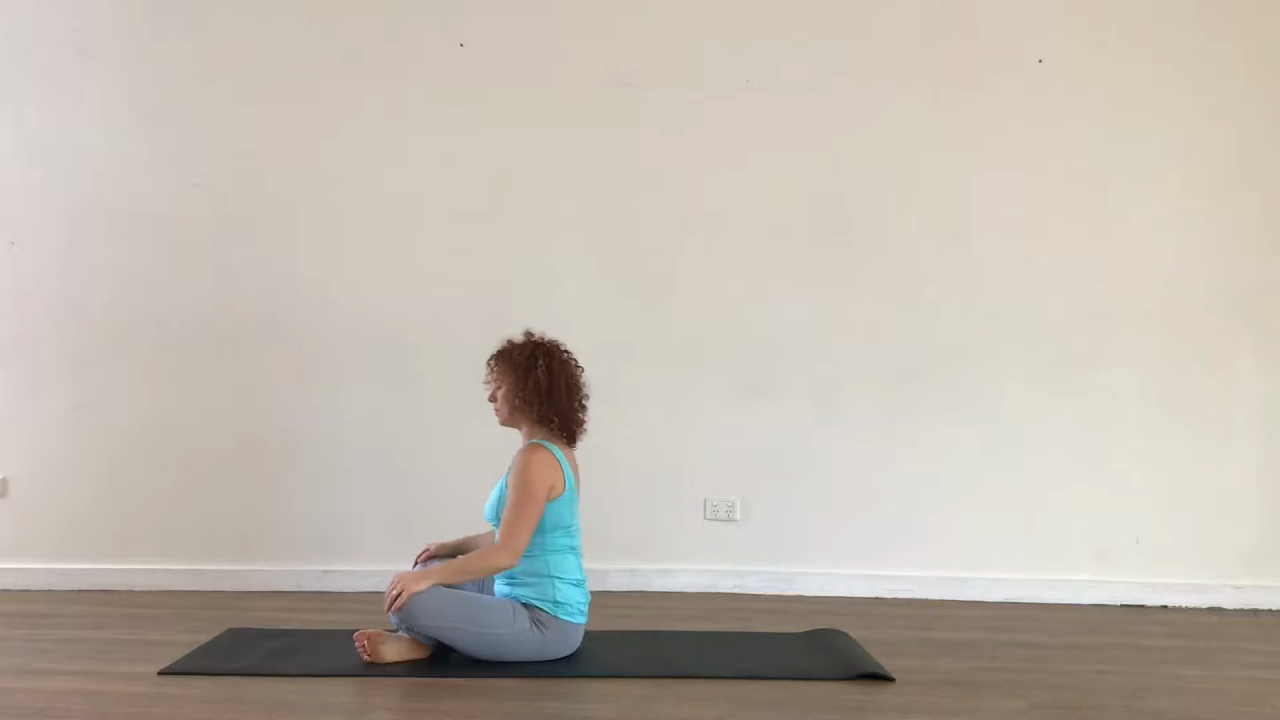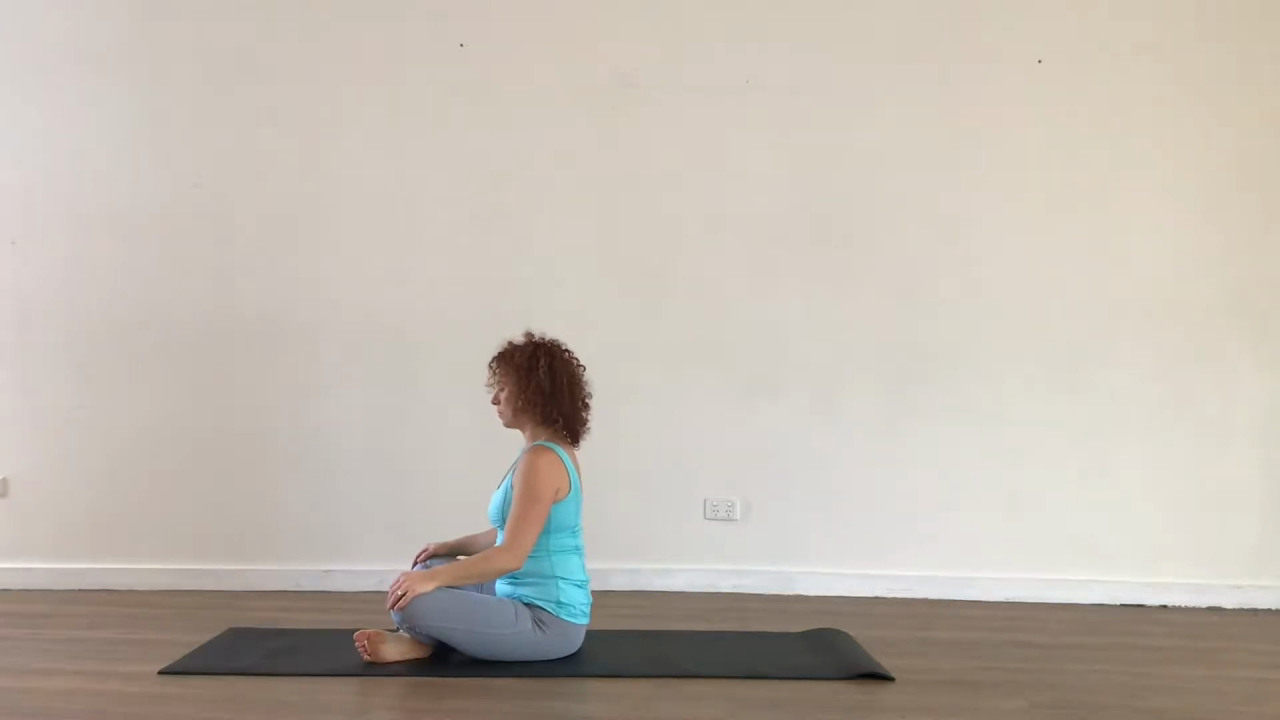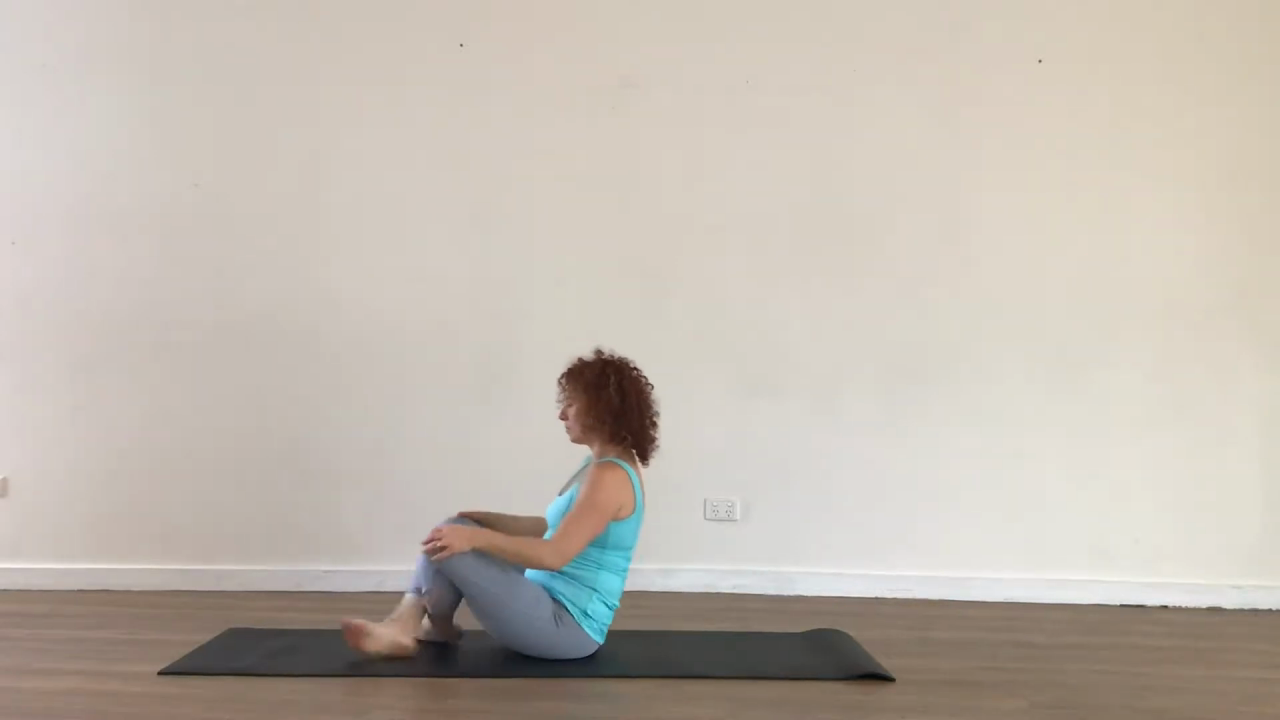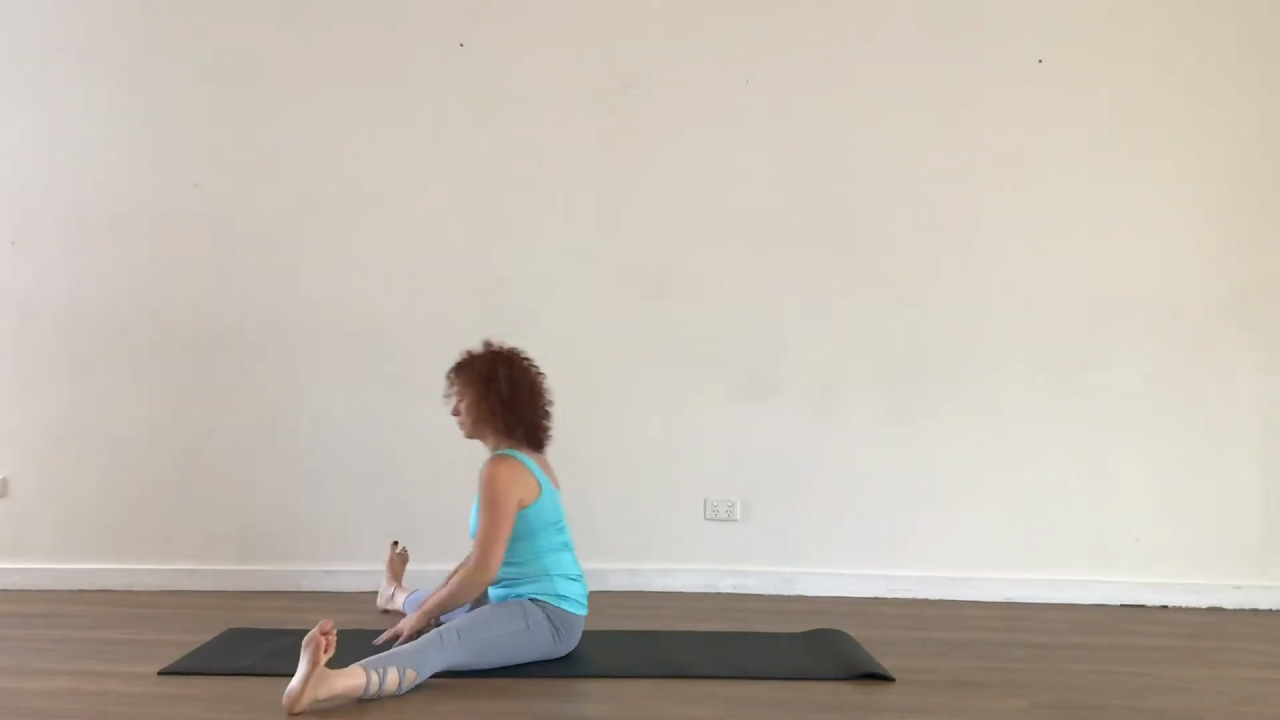
dt=1s
person 1, frame 1
left shoulder: (536, 458)
right shoulder: (548, 451)
left elbow: (506, 554)
left wrist: (426, 578)
right wrist: (452, 547)
left hip: (545, 622)
right hip: (529, 601)
left knee: (409, 601)
right knee: (429, 569)
left ankle: (419, 643)
person 1, frame 2
left shoulder: (541, 461)
right shoulder: (552, 452)
left elbow: (511, 556)
right elbow: (512, 535)
left wrist: (434, 578)
right wrist: (451, 547)
left hip: (547, 622)
right hip: (533, 601)
left knee: (412, 600)
right knee: (430, 566)
left ankle: (419, 642)
person 1, frame 3
left shoulder: (609, 477)
right shoulder: (601, 464)
left elbow: (556, 554)
right elbow: (555, 530)
left wrist: (472, 539)
right wrist: (486, 519)
left hip: (565, 626)
right hip: (554, 605)
left knee: (448, 546)
right knee: (459, 528)
left ankle: (436, 626)
right ankle: (400, 627)
person 1, frame 4
left shoulder: (501, 471)
right shoulder: (522, 458)
left elbow: (482, 570)
right elbow: (488, 555)
left wrist: (424, 614)
right wrist: (429, 605)
left hip: (549, 618)
right hip: (530, 601)
left knee: (442, 645)
right knee: (447, 600)
left ankle: (325, 685)
right ankle: (397, 595)
